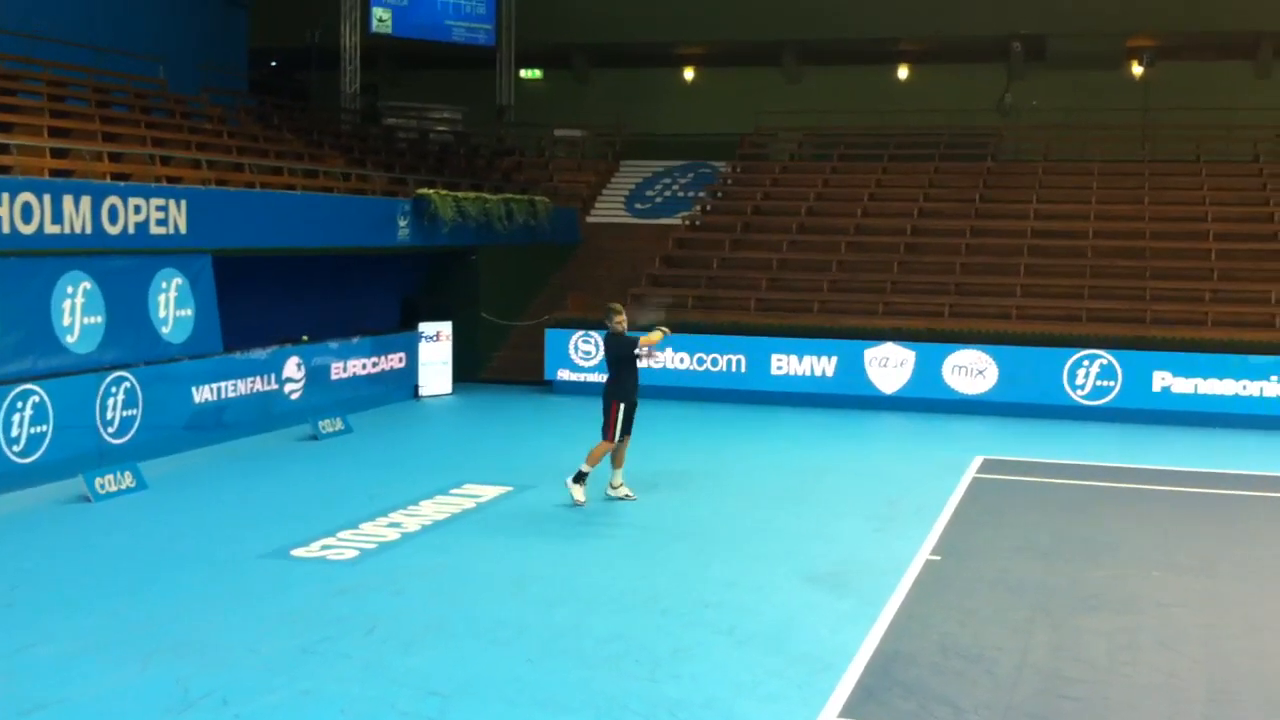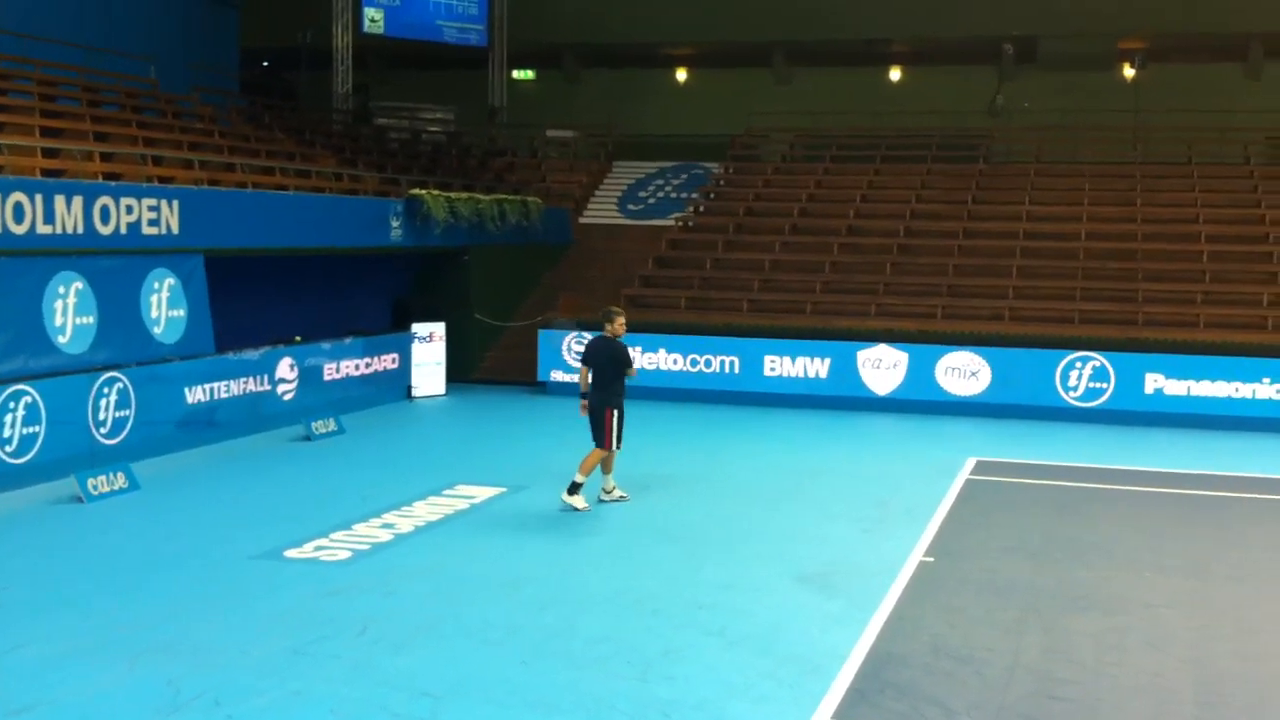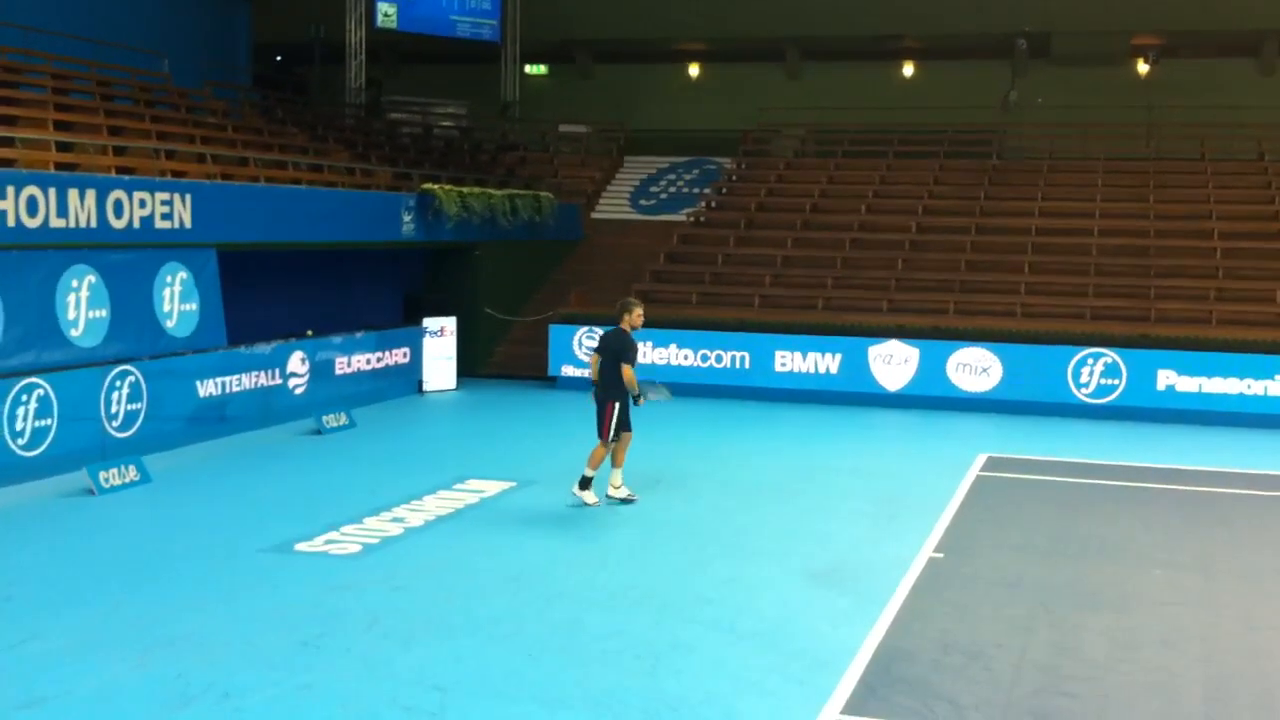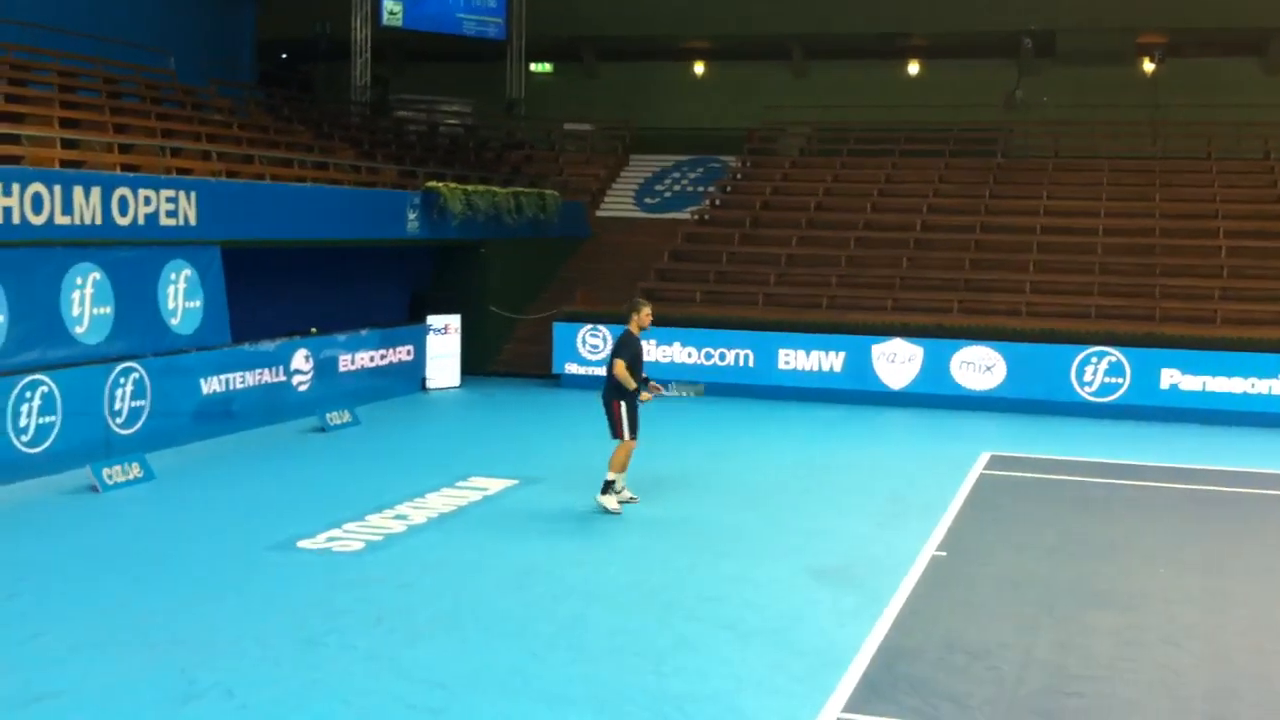
dt=0.3s
person 1, frame 1
left shoulder: (619, 336)
right shoulder: (617, 340)
right elbow: (648, 341)
left wrist: (638, 353)
right wrist: (662, 331)
left hip: (625, 396)
right hip: (617, 398)
left knee: (623, 441)
right knee: (610, 442)
left ankle: (616, 485)
right ankle: (578, 480)
person 1, frame 2
left shoulder: (592, 344)
right shoulder: (619, 348)
left elbow: (584, 372)
right elbow: (631, 373)
left wrist: (585, 397)
left hip: (597, 401)
right hip: (610, 404)
left knee: (613, 445)
right knee: (603, 449)
left ankle: (609, 489)
right ankle: (572, 492)
person 1, frame 3
left shoulder: (609, 335)
right shoulder: (628, 342)
left elbow: (595, 359)
right elbow: (627, 375)
left wrist: (597, 383)
right wrist: (637, 395)
left hip: (612, 395)
right hip: (612, 397)
left knee: (624, 437)
right knee: (607, 443)
left ankle: (615, 487)
right ankle: (583, 486)
person 1, frame 4
left shoulder: (634, 339)
right shoulder: (626, 340)
right elbow: (618, 370)
left wrist: (646, 382)
right wrist: (638, 391)
left hip: (627, 398)
right hip: (618, 398)
left knee: (629, 443)
right knee: (628, 442)
left ankle: (618, 489)
right ankle: (606, 492)
